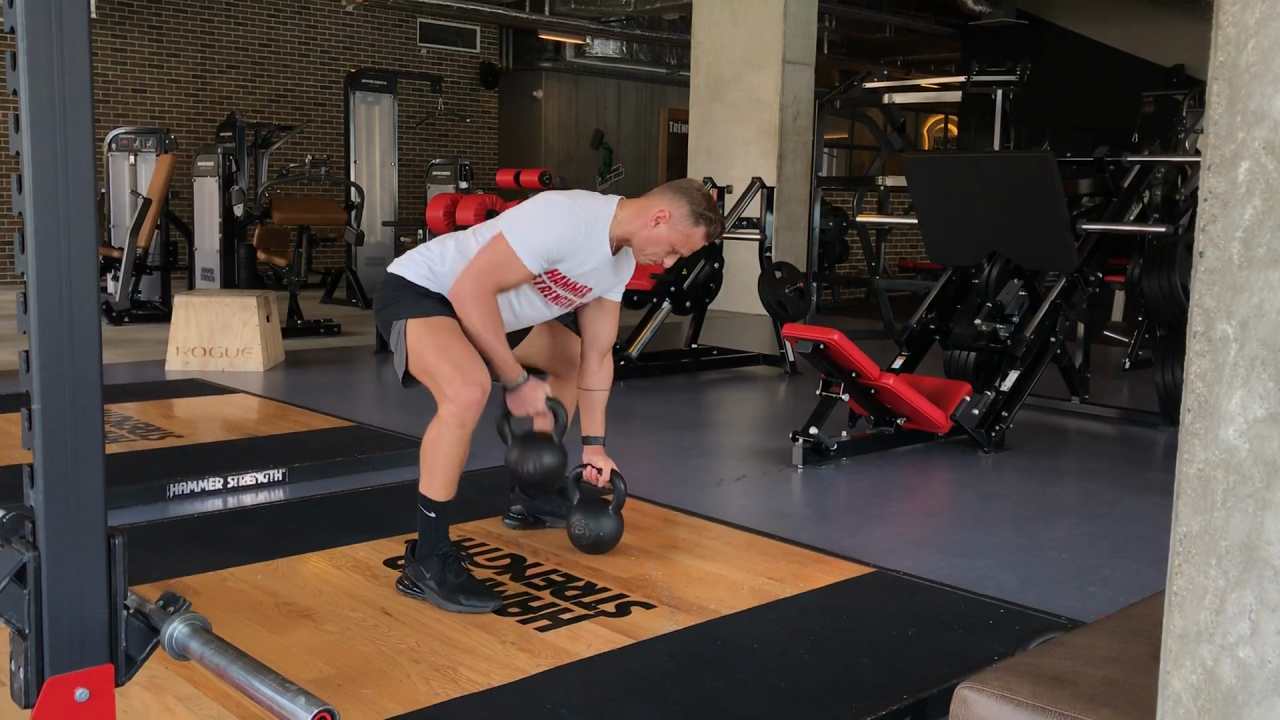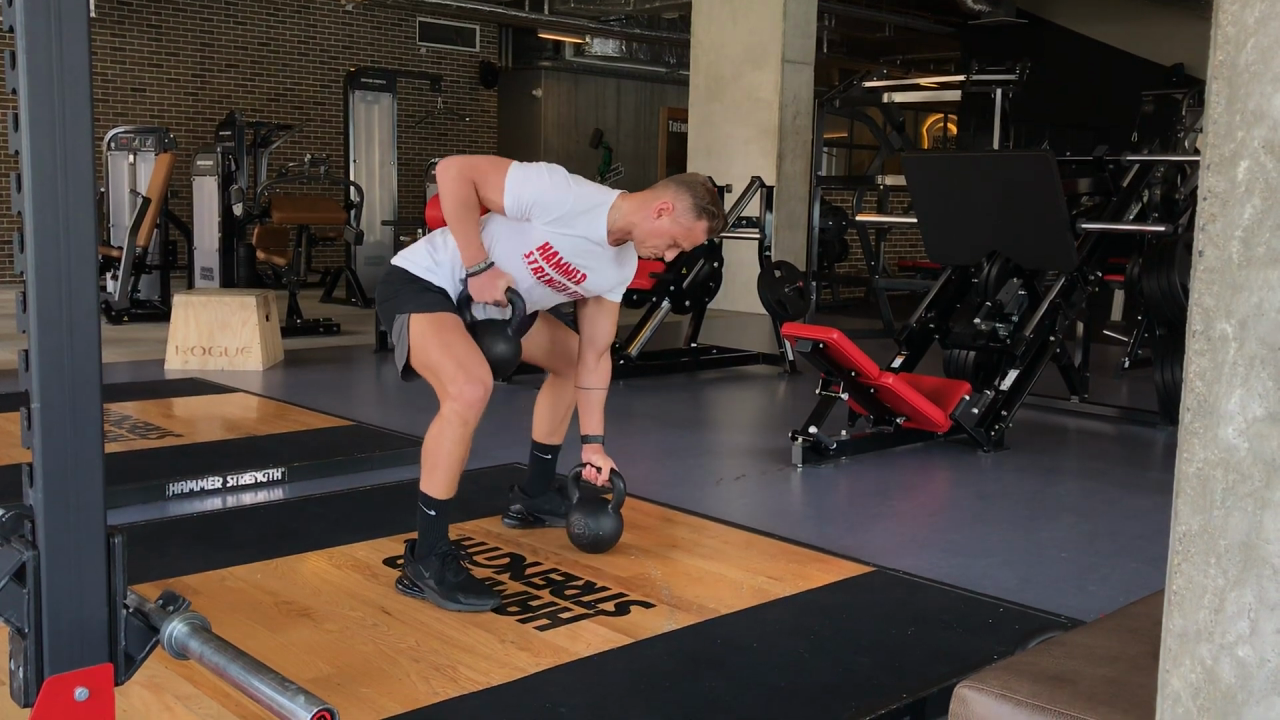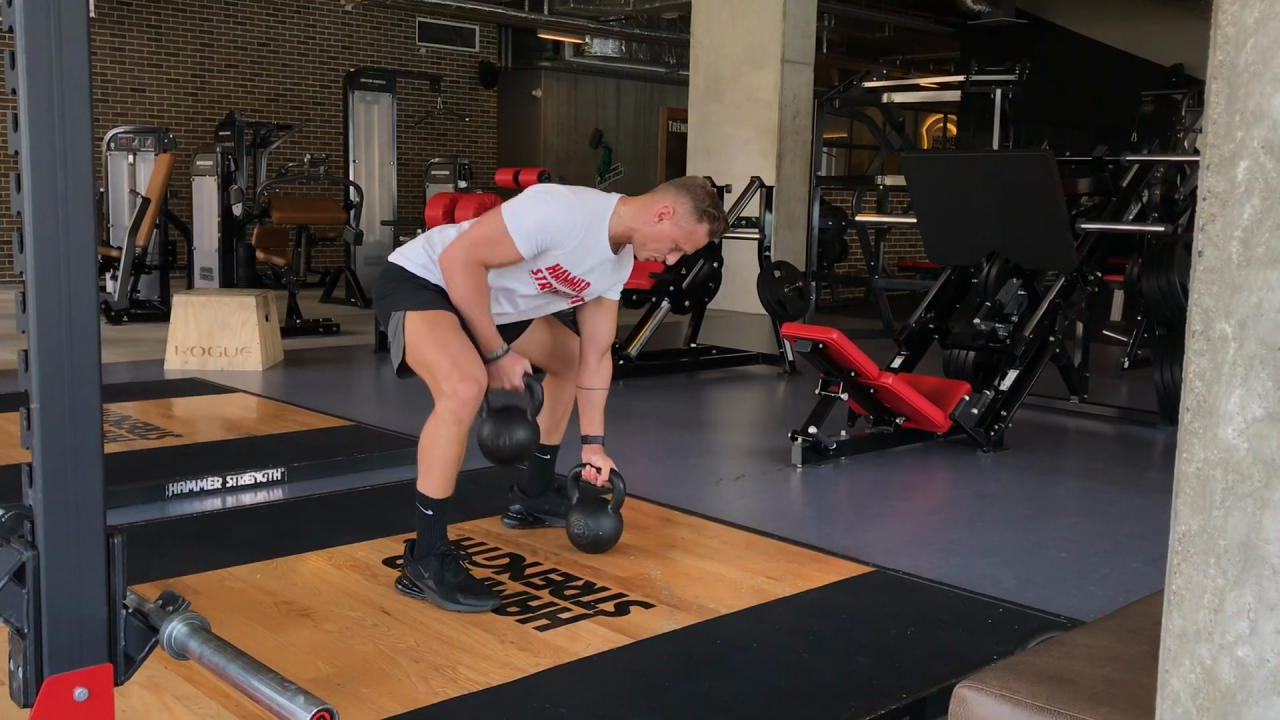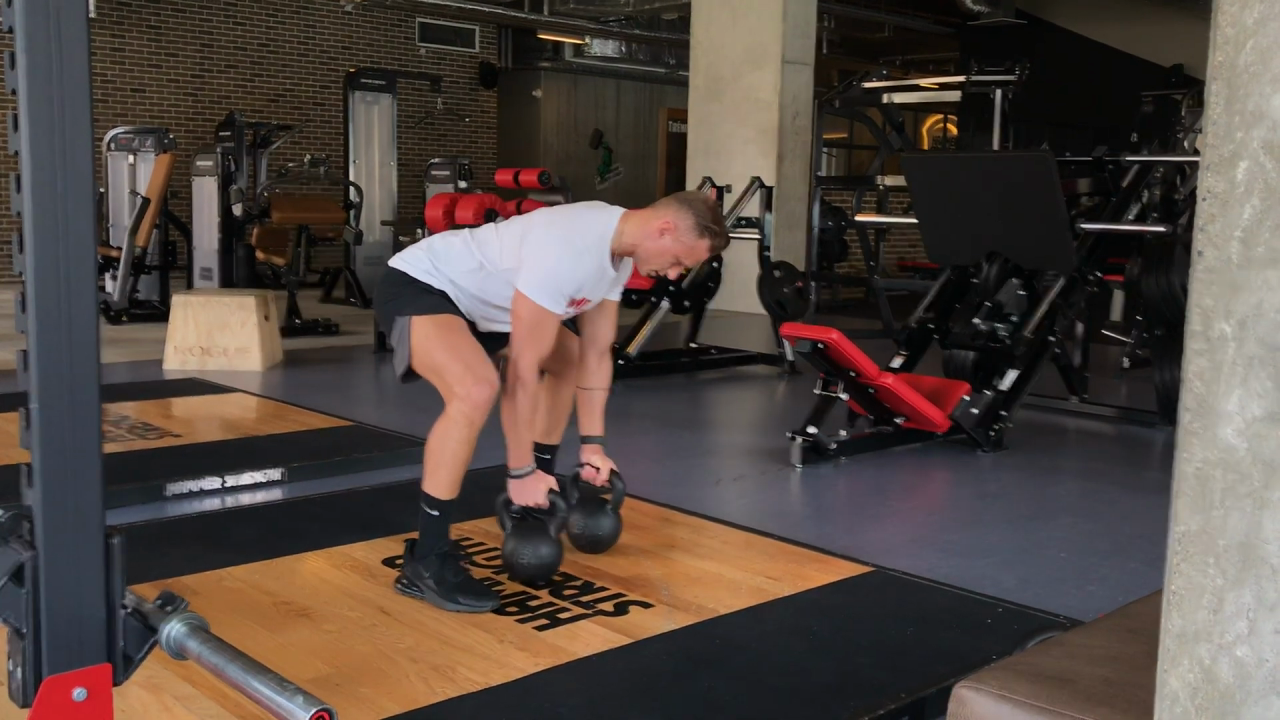
dt=0.4s
person 1, frame 1
left shoulder: (619, 260)
right shoulder: (565, 220)
left elbow: (596, 355)
right elbow: (470, 290)
left wrist: (594, 445)
right wrist: (516, 382)
right hip: (419, 287)
left knee: (572, 358)
right knee: (469, 391)
left ankle: (533, 498)
right ankle: (428, 562)
person 1, frame 2
left shoulder: (621, 264)
right shoulder: (561, 194)
left elbow: (594, 355)
right elbow: (453, 169)
left wrist: (593, 443)
right wrist: (479, 268)
right hip: (422, 281)
left knee: (570, 359)
right knee: (470, 389)
left ankle: (534, 496)
right ankle: (427, 561)
person 1, frame 3
left shoulder: (618, 259)
right shoulder: (563, 213)
left elbow: (595, 353)
right elbow: (457, 258)
left wrist: (593, 444)
right wrist: (497, 353)
right hip: (419, 279)
left knee: (570, 357)
right knee: (464, 387)
left ankle: (532, 496)
right ankle: (426, 561)
person 1, frame 4
left shoulder: (618, 251)
right shoulder: (568, 248)
left elbow: (595, 354)
right elbow: (524, 368)
left wrist: (592, 444)
right wrist: (521, 471)
left hip: (471, 294)
right hip: (417, 284)
left knee: (570, 358)
right knee: (476, 390)
left ankle: (539, 496)
right ankle: (427, 560)
